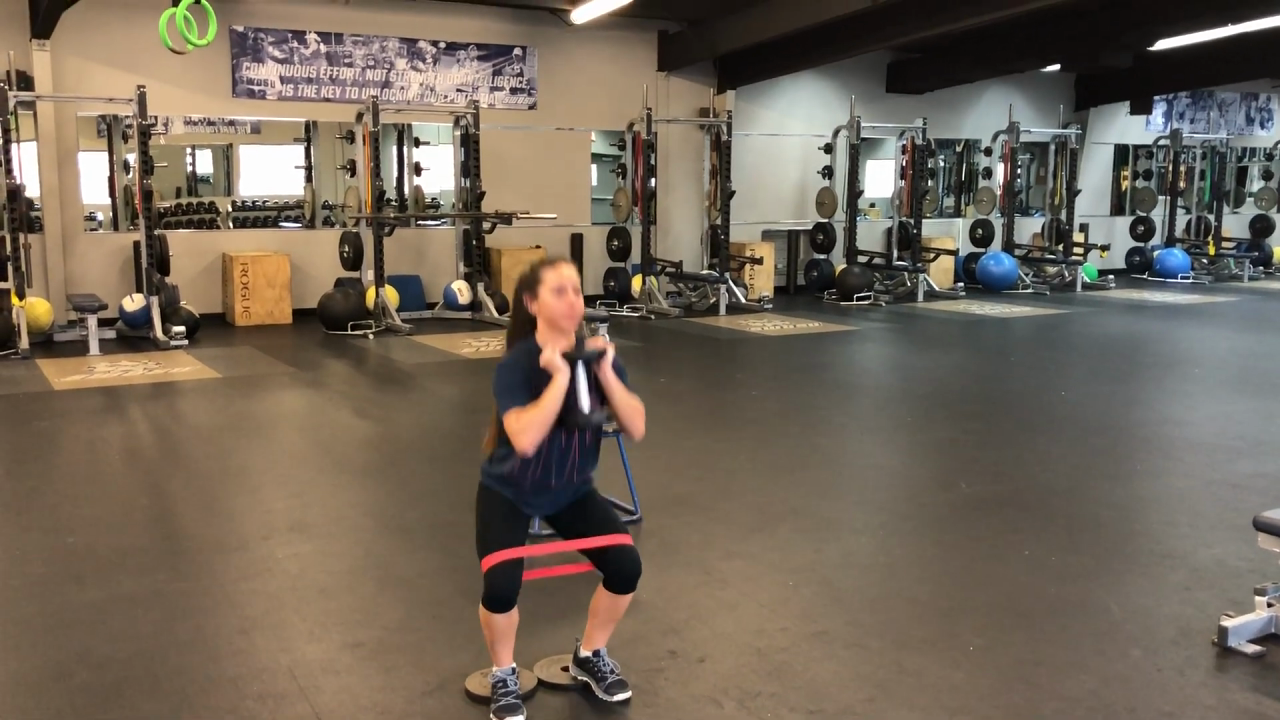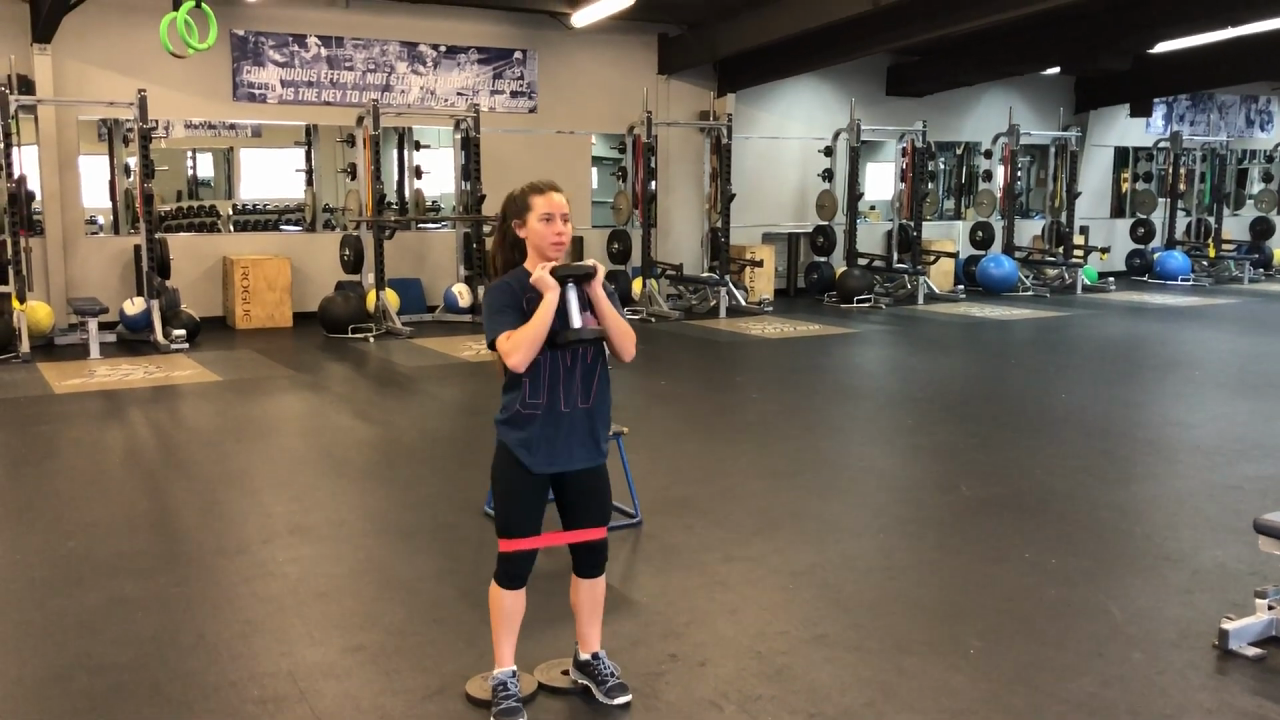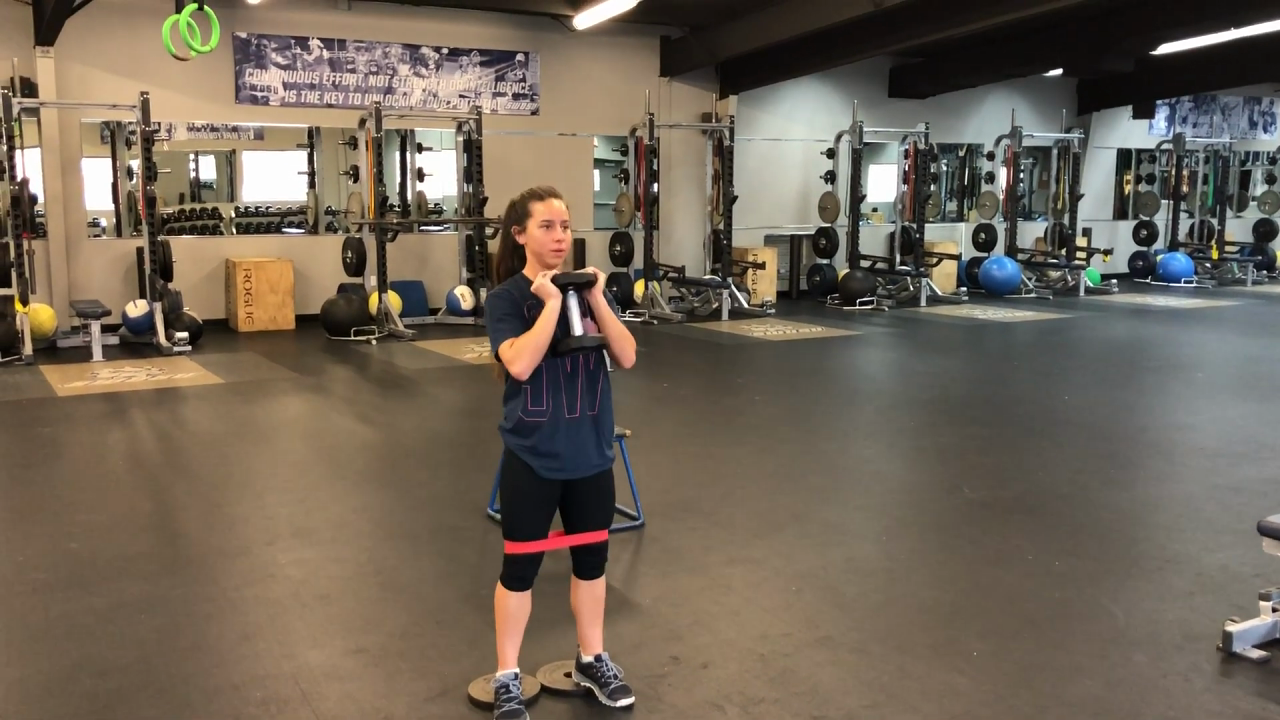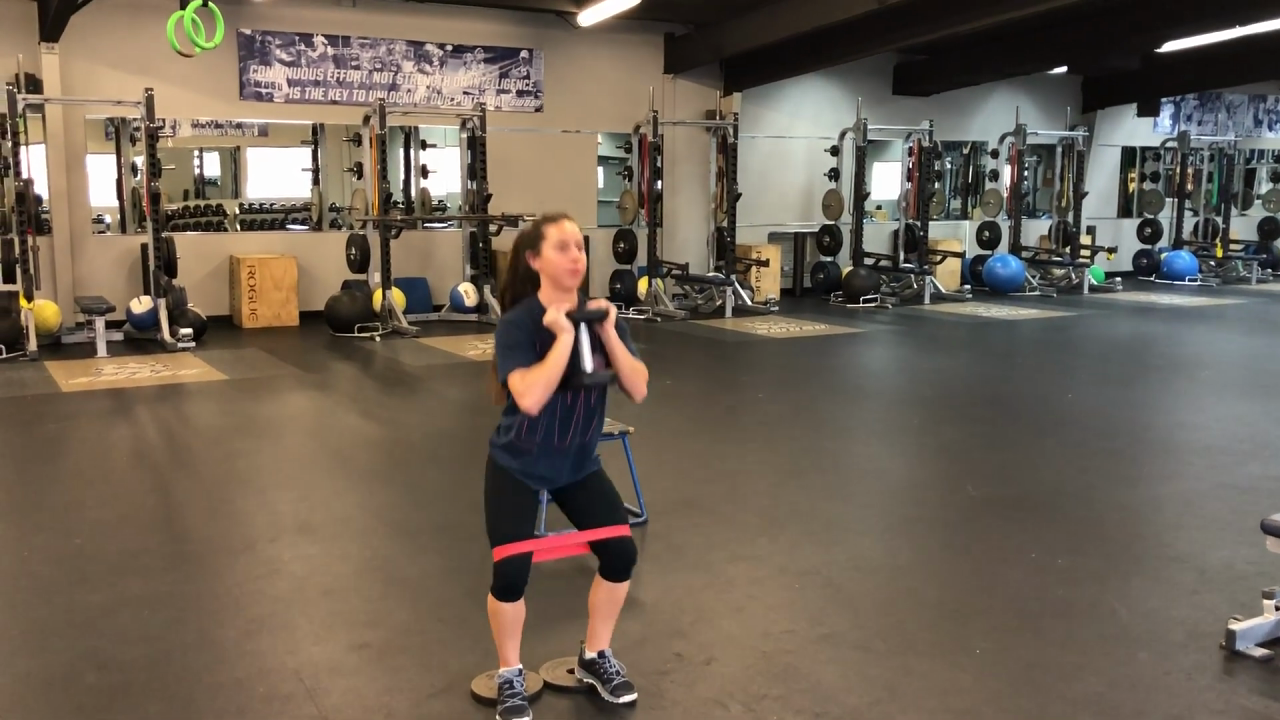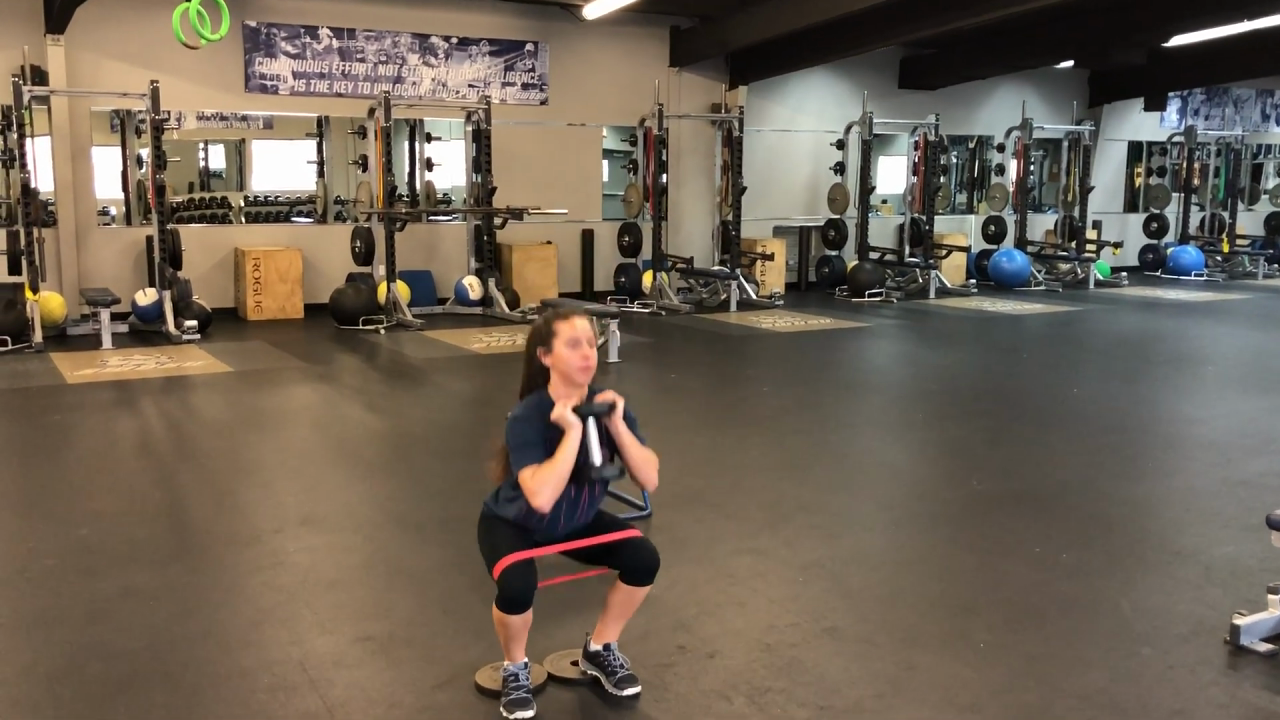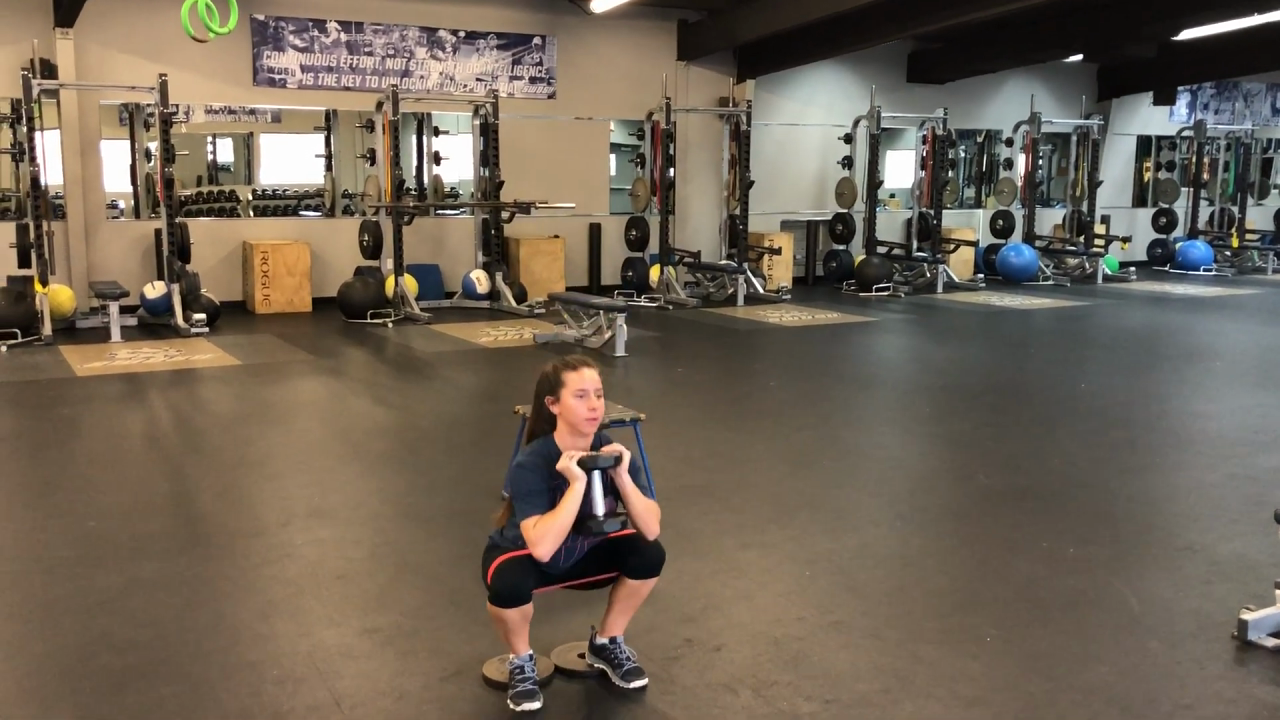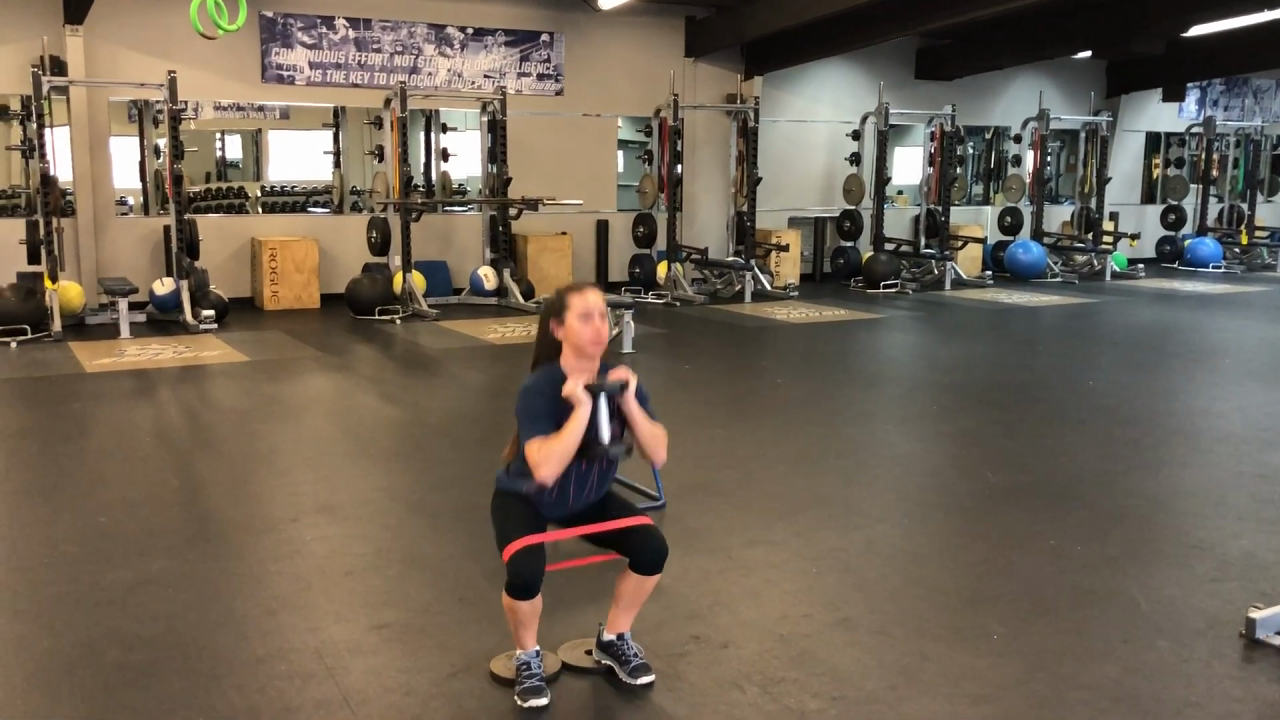
dt=0.3s
person 1, frame 1
left shoulder: (598, 354)
right shoulder: (515, 364)
left elbow: (636, 428)
right elbow: (525, 440)
left wrist: (606, 372)
right wrist: (560, 377)
left hip: (571, 490)
right hip: (509, 493)
left knee: (625, 567)
right knee: (501, 584)
left ankle: (589, 656)
right ankle: (503, 676)
person 1, frame 2
left shoulder: (589, 282)
right shoulder: (506, 290)
left elbow: (627, 351)
right elbow: (516, 357)
left wrist: (595, 292)
right wrist: (550, 294)
left hip: (584, 447)
right hip: (525, 449)
left knee: (591, 555)
right knee: (515, 562)
left ankle: (589, 659)
person 1, frame 3
left shoulder: (588, 287)
right shoulder: (507, 298)
left elbow: (626, 358)
right elbow: (519, 364)
left wrist: (596, 300)
right wrist: (553, 303)
left hip: (591, 452)
right hip: (532, 455)
left knee: (591, 556)
right knee: (521, 566)
left ankle: (592, 662)
person 1, frame 4
left shoulder: (600, 314)
right shoulder: (518, 323)
left elbow: (638, 389)
right elbow: (529, 399)
left wrist: (608, 332)
right wrist: (564, 336)
left hip: (578, 464)
right hip: (518, 466)
left knee: (620, 554)
right knee: (512, 570)
left ankle: (595, 657)
right ankle: (510, 676)
person 1, frame 5
left shoulder: (608, 406)
right shoulder: (527, 418)
left elbow: (650, 480)
right elbow: (542, 498)
left wrist: (617, 425)
right wrist: (572, 432)
left hip: (579, 521)
right hip: (513, 524)
left knee: (643, 560)
right knee: (517, 586)
left ankle: (600, 649)
right ankle: (515, 670)
person 1, frame 6
left shoulder: (613, 452)
right shoulder: (531, 464)
left elbow: (652, 530)
right elbow: (542, 548)
left wrist: (622, 477)
right wrist: (577, 482)
left hip: (580, 554)
right hip: (518, 552)
left knee: (649, 555)
right knee: (510, 585)
left ankle: (607, 642)
right ankle: (521, 662)
person 1, frame 7
left shoulder: (618, 379)
right shoulder: (539, 389)
left elbow: (657, 454)
right elbow: (544, 471)
left wrist: (629, 400)
right wrist: (582, 408)
left hip: (588, 497)
right hip: (524, 499)
left knee: (651, 549)
right knee: (525, 572)
left ankle: (614, 639)
right ankle: (528, 658)
